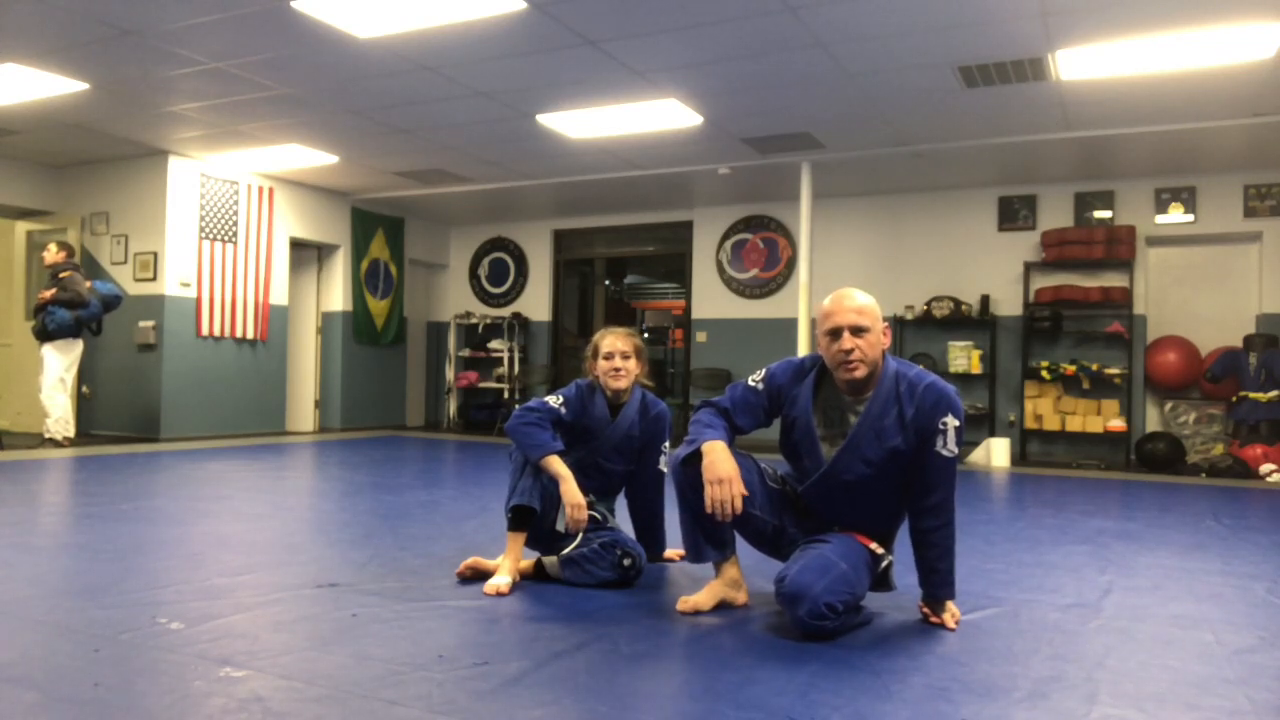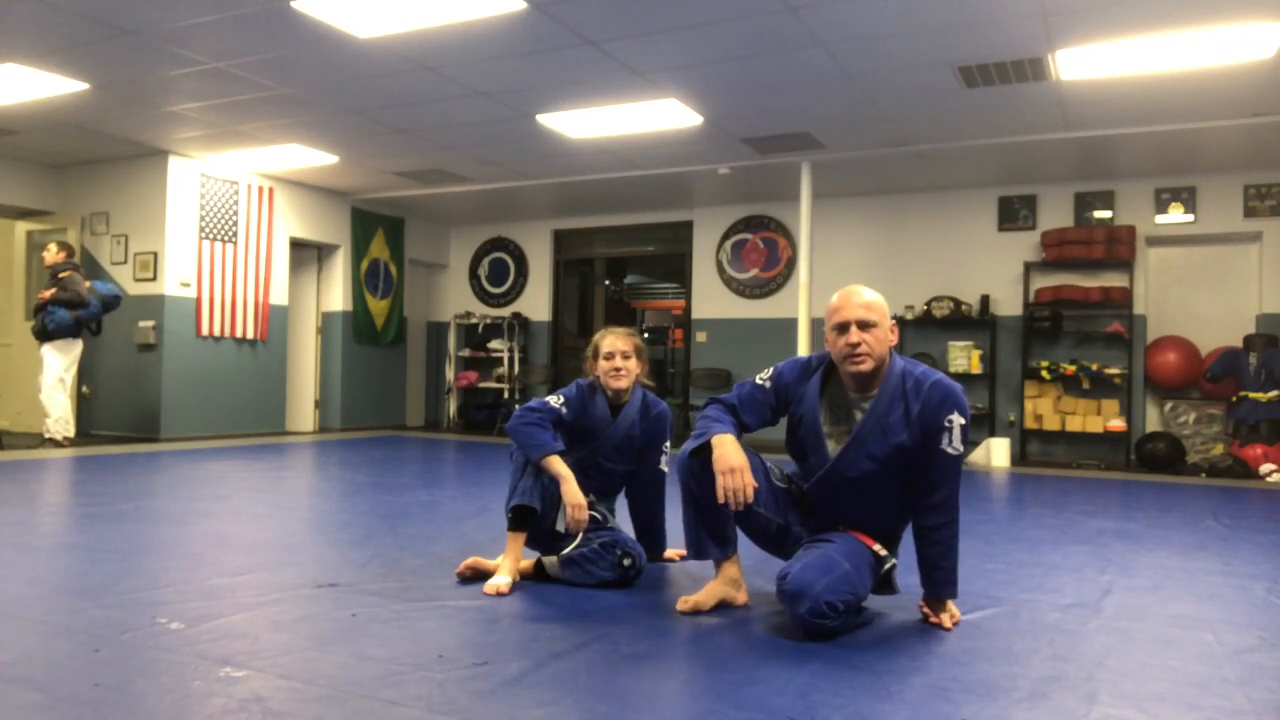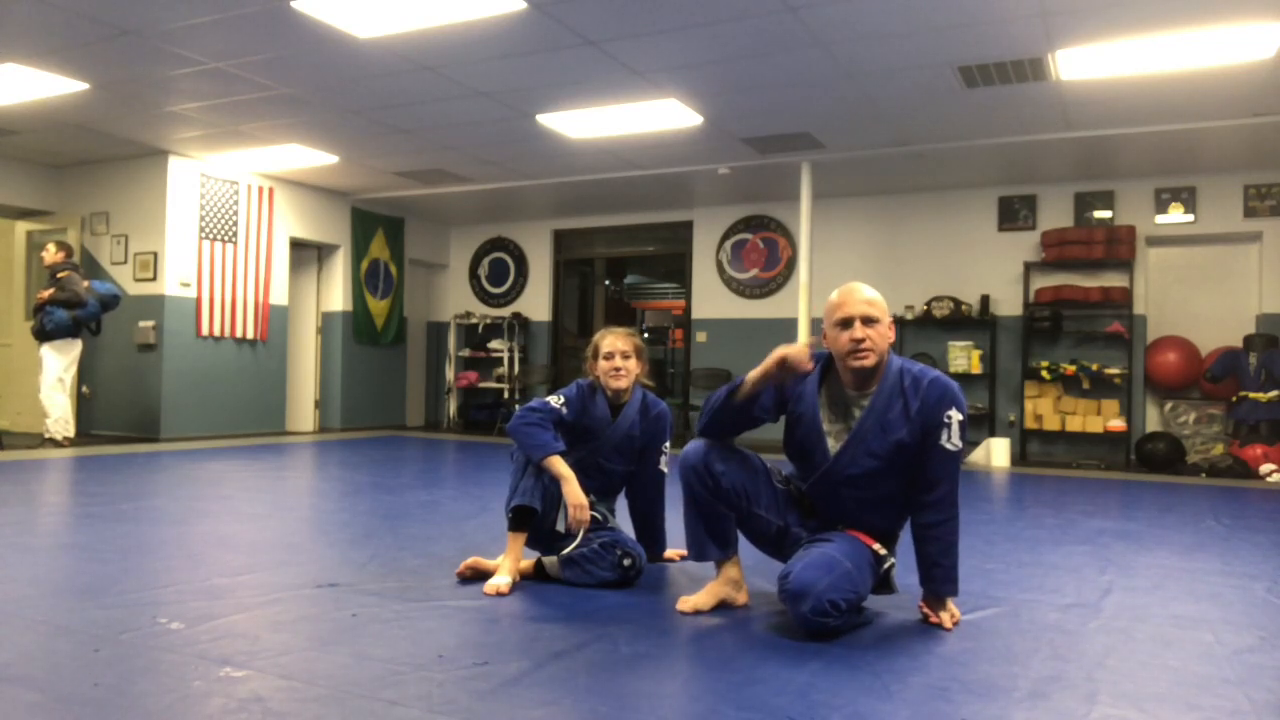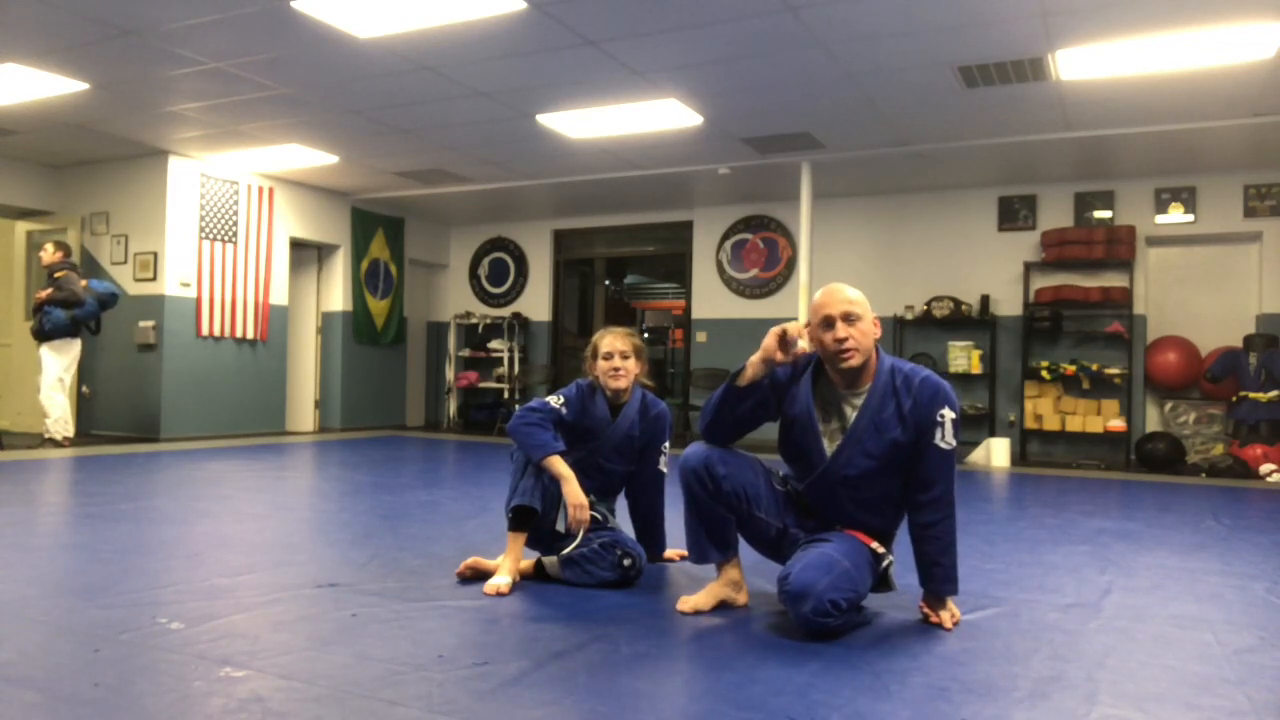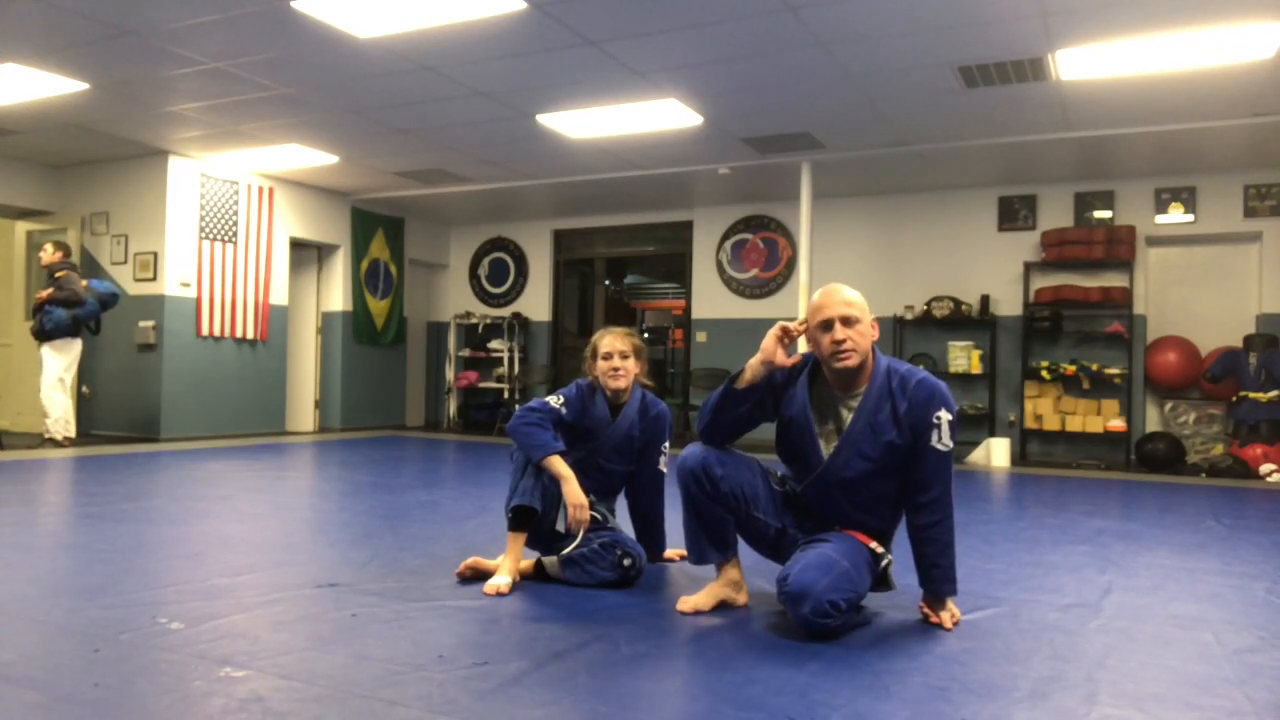
dt=0.4s
person 1, frame 1
left shoulder: (929, 399)
right shoulder: (794, 377)
left elbow: (932, 506)
right elbow: (717, 411)
left wrist: (937, 595)
right wrist: (714, 449)
left hip: (854, 536)
right hip: (789, 510)
left knee: (808, 601)
right knee: (691, 460)
right ankle: (727, 577)
person 1, frame 2
left shoulder: (935, 397)
right shoulder: (802, 376)
left elbow: (936, 505)
right elbow: (722, 409)
left wrist: (939, 593)
right wrist: (724, 442)
left hip: (859, 537)
right hip: (795, 510)
left knee: (809, 599)
right knee: (698, 457)
left ankle: (864, 577)
right ankle: (728, 576)
person 1, frame 3
left shoulder: (932, 395)
right shoulder: (802, 374)
left elbow: (935, 502)
right elbow: (712, 424)
left wrist: (938, 592)
right wrist: (760, 377)
left hip: (857, 536)
right hip: (792, 511)
left knee: (810, 597)
right knee: (700, 455)
left ankle: (867, 575)
right ankle: (728, 577)
person 1, frame 4
left shoulder: (923, 393)
right shoulder: (793, 376)
left elbow: (931, 501)
right elbow: (714, 430)
left wrist: (938, 591)
right wrist: (760, 363)
left hip: (854, 535)
right hip: (790, 512)
left knee: (810, 597)
right knee: (700, 460)
right ankle: (729, 578)
person 1, frame 5
left shoulder: (920, 395)
right shoulder: (790, 377)
left elbow: (929, 502)
right elbow: (711, 431)
left wrist: (937, 591)
right wrist: (759, 365)
left hip: (853, 535)
right hip: (788, 511)
left knee: (810, 598)
right knee: (697, 461)
right ankle: (729, 578)
person 2, frame 1
left shoulder: (654, 414)
right shoulder: (579, 394)
left elbow: (647, 485)
right elbow: (521, 420)
left wrist: (654, 548)
right wrist: (565, 478)
left hip: (590, 515)
right hip: (545, 506)
left knee: (630, 560)
right knee: (533, 447)
left ankle: (522, 567)
right ankle: (508, 562)
person 2, frame 2
left shoulder: (655, 413)
right shoulder: (580, 395)
left elbow: (648, 485)
right elbow: (522, 421)
left wrist: (654, 548)
right wrist: (566, 479)
left hip: (591, 515)
right hip: (545, 506)
left knee: (630, 560)
right knee: (534, 448)
left ankle: (522, 568)
right ankle: (509, 561)
person 2, frame 3
left shoulder: (654, 414)
right shoulder: (581, 395)
left elbow: (648, 486)
right elbow: (524, 421)
left wrist: (654, 548)
right wrist: (568, 479)
left hip: (591, 515)
right hip: (545, 506)
left knee: (630, 560)
right knee: (535, 446)
left ankle: (522, 567)
right ankle: (509, 562)
person 2, frame 4
left shoulder: (654, 413)
right shoulder: (580, 395)
left elbow: (647, 486)
right elbow: (523, 421)
left wrist: (654, 548)
right wrist: (567, 479)
left hip: (591, 514)
right hip: (545, 505)
left knee: (630, 560)
right knee: (535, 448)
left ankle: (522, 568)
right ankle: (509, 562)
person 2, frame 5
left shoulder: (654, 413)
right shoulder: (580, 395)
left elbow: (647, 486)
right elbow: (523, 421)
left wrist: (654, 548)
right wrist: (567, 478)
left hip: (591, 515)
right hip: (546, 505)
left knee: (630, 560)
right knee: (535, 448)
left ankle: (524, 567)
right ankle: (509, 562)
person 3, frame 1
left shoulder: (70, 276)
right shoulder: (55, 279)
left elbow: (82, 297)
right elbow: (40, 310)
left wrist: (52, 296)
right wrist: (42, 302)
left hip: (63, 343)
right hip: (52, 343)
left knee: (52, 391)
right knee: (54, 391)
left ankle: (58, 437)
right ankle: (59, 436)
person 3, frame 2
left shoulder: (70, 276)
right shoulder: (55, 278)
left elbow: (81, 297)
right elbow: (40, 310)
left wrist: (51, 297)
right wrist: (42, 301)
left hip: (63, 343)
right hip: (51, 343)
left knee: (52, 390)
right knee: (55, 391)
left ankle: (58, 437)
right ankle: (61, 436)
person 3, frame 3
left shoulder: (68, 276)
right shoulder: (55, 278)
left elbow: (79, 297)
right elbow: (40, 310)
left wrist: (50, 297)
right wrist: (41, 302)
left hip: (62, 343)
right hip: (51, 343)
left knee: (51, 390)
right knee: (56, 391)
left ankle: (58, 437)
right ankle: (62, 436)
person 3, frame 4
left shoulder: (66, 275)
right shoulder: (54, 278)
left elbow: (77, 296)
right elbow: (40, 310)
left wrist: (48, 296)
right wrist: (41, 301)
left hip: (62, 342)
right hip: (52, 342)
left knee: (50, 391)
right knee: (55, 391)
left ankle: (58, 437)
right ankle: (62, 436)
person 3, frame 5
left shoulder: (66, 275)
right shoulder: (54, 278)
left elbow: (79, 296)
right elbow: (39, 311)
left wrist: (49, 296)
right wrist: (40, 301)
left hip: (62, 342)
right hip: (52, 342)
left knee: (51, 390)
right knee: (59, 391)
left ankle: (58, 437)
right ankle: (63, 436)
